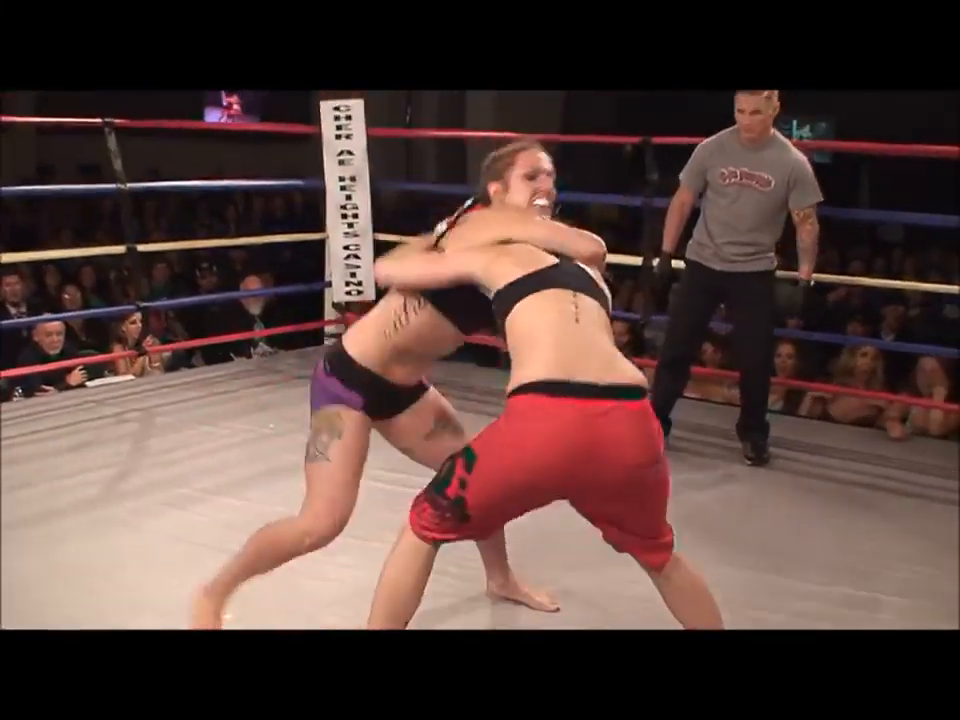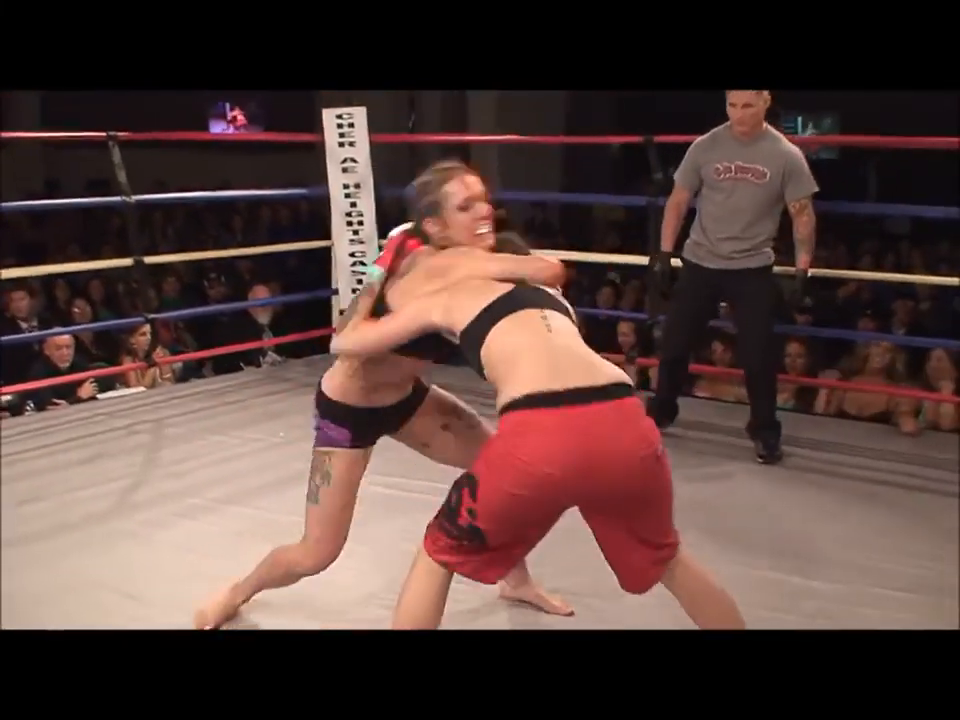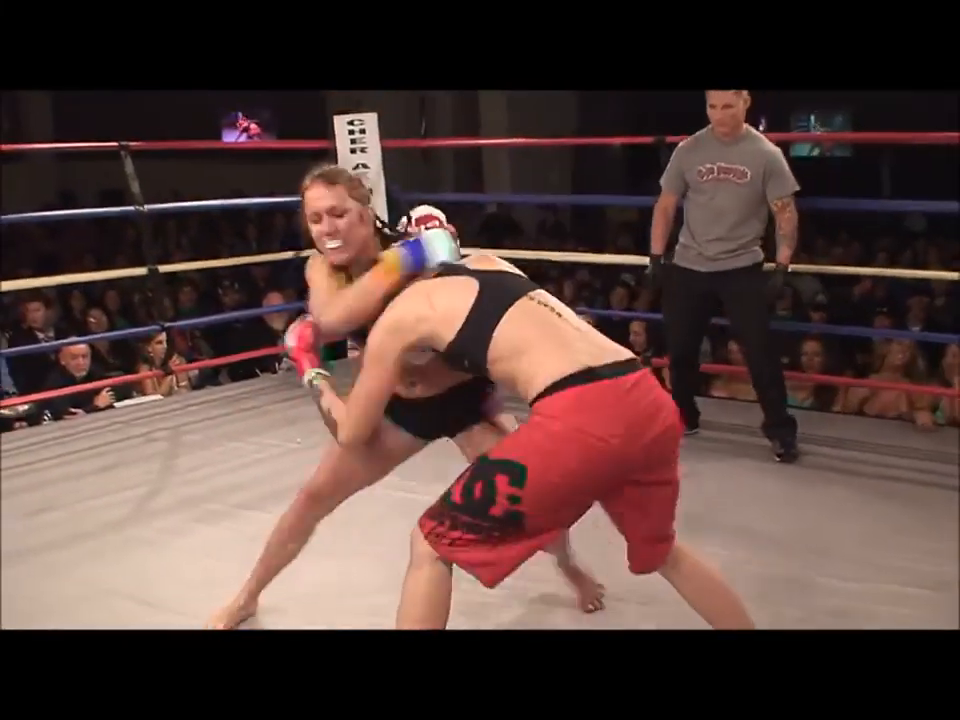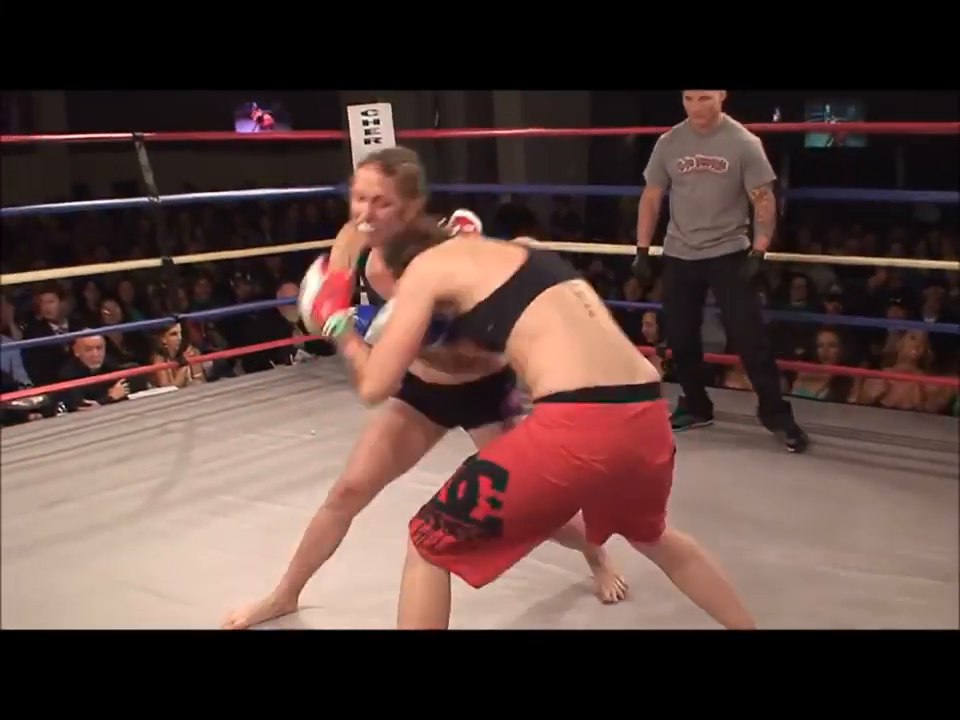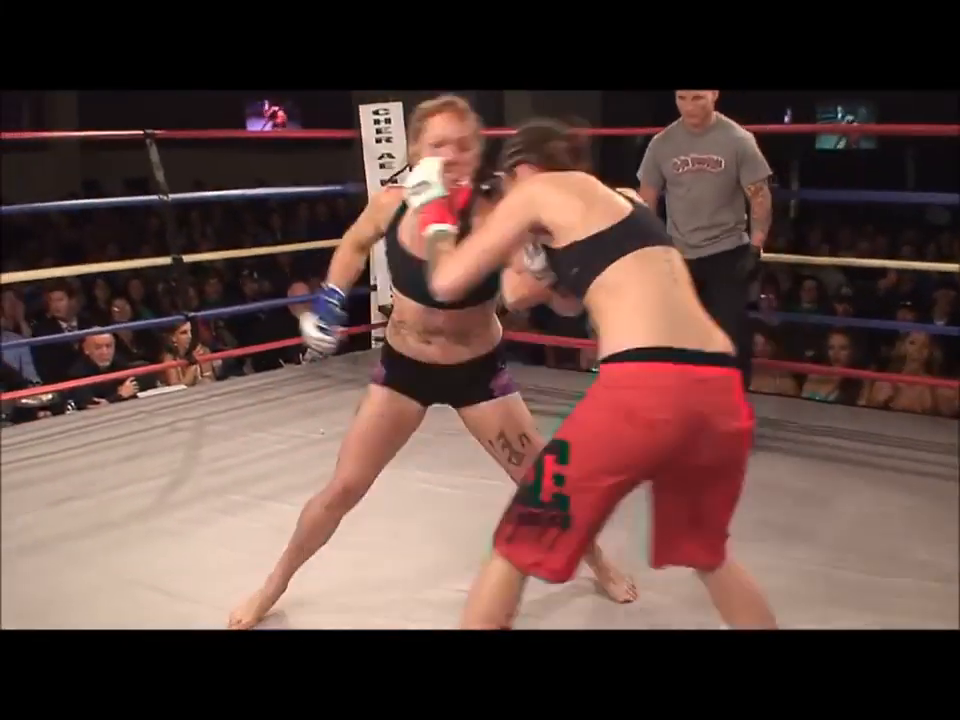
dt=0.2s
person 1, frame 1
left shoulder: (514, 240)
right shoulder: (495, 225)
right elbow: (593, 249)
left hip: (403, 386)
right hip: (350, 380)
right knee: (322, 522)
left ankle: (500, 578)
right ankle: (215, 590)
person 1, frame 2
left shoulder: (416, 254)
right shoulder: (428, 261)
left hip: (404, 398)
right hip: (344, 413)
right knee: (317, 555)
left ankle: (517, 580)
right ankle: (238, 591)
person 1, frame 3
right shoulder: (322, 263)
right elbow: (334, 320)
left hip: (462, 396)
right hip: (404, 406)
right knee: (315, 496)
left ankle: (570, 564)
right ankle: (247, 597)
person 1, frame 4
right shoulder: (354, 240)
left hip: (485, 391)
right hip: (421, 389)
right knee: (348, 491)
left ankle: (598, 555)
right ankle: (284, 595)
person 1, frame 5
right shoulder: (391, 201)
right elbow: (353, 246)
right wrist: (329, 298)
left hip: (479, 370)
right hip: (403, 364)
right knee: (343, 488)
left ankle: (593, 559)
right ankle: (275, 584)
person 2, frame 1
left shoulder: (496, 256)
right shoulder: (590, 275)
left elbow: (384, 271)
left hip: (543, 424)
right hip: (628, 424)
left knee: (422, 529)
right knee: (660, 557)
person 2, frame 2
left shoulder: (444, 298)
right shoulder: (544, 284)
left elbow: (345, 343)
left hip: (539, 438)
right hip: (622, 426)
left knee: (438, 556)
right knee: (667, 560)
person 2, frame 3
left shoulder: (397, 315)
right shoulder: (488, 263)
left elbow: (352, 434)
left wrist: (320, 385)
left hip: (579, 417)
right hip: (646, 401)
left knee: (434, 548)
right knee: (658, 551)
person 2, frame 4
left shoulder: (429, 265)
right shoulder: (524, 251)
left elbow: (375, 386)
left wrist: (342, 334)
left hip: (577, 427)
right hip: (647, 420)
left knee: (431, 547)
right knee: (654, 538)
person 2, frame 5
left shoulder: (540, 192)
right shoulder: (626, 200)
left elbow: (446, 286)
left wrist: (434, 215)
left hip: (642, 393)
right hip: (719, 394)
left knee: (516, 551)
right knee: (706, 556)
person 3, frame 1
left shoulder: (792, 163)
right shoulder: (711, 149)
left elbow: (807, 224)
right elbow: (682, 202)
left wrist: (805, 280)
right wrist: (666, 254)
left hip: (755, 272)
right hip: (702, 264)
left knee: (755, 360)
right knee: (676, 345)
left ankle: (753, 433)
right ankle: (656, 424)
person 3, frame 2
left shoulder: (786, 155)
right shoulder: (705, 147)
left elbow: (803, 214)
right elbow: (678, 201)
left wrist: (801, 270)
right wrist: (664, 254)
left hip: (752, 269)
right hip: (698, 263)
left knee: (759, 355)
right knee: (675, 343)
left ankle: (764, 431)
right ankle: (662, 411)
person 3, frame 3
left shoulder: (766, 154)
right shoulder: (688, 151)
left elbow: (785, 212)
right elbow: (666, 206)
left wrist: (782, 266)
right wrist: (656, 257)
left hip: (742, 268)
right hip: (688, 266)
left knee: (760, 351)
right knee: (679, 347)
left ankle: (780, 427)
right ankle: (684, 415)
person 3, frame 4
left shoulder: (744, 144)
right shoulder: (669, 143)
left elbow: (764, 202)
right elbow: (651, 198)
left wrist: (758, 252)
right wrist: (642, 250)
left hip: (731, 255)
right hip: (679, 257)
left knee: (749, 338)
right knee: (681, 341)
left ankle: (777, 415)
right ankle: (695, 407)
person 3, frame 5
left shoulder: (738, 139)
right shoulder: (662, 143)
left elbow: (759, 194)
right elbow: (647, 199)
left wrist: (756, 248)
left hip: (728, 253)
right hip: (679, 255)
left knee: (732, 336)
